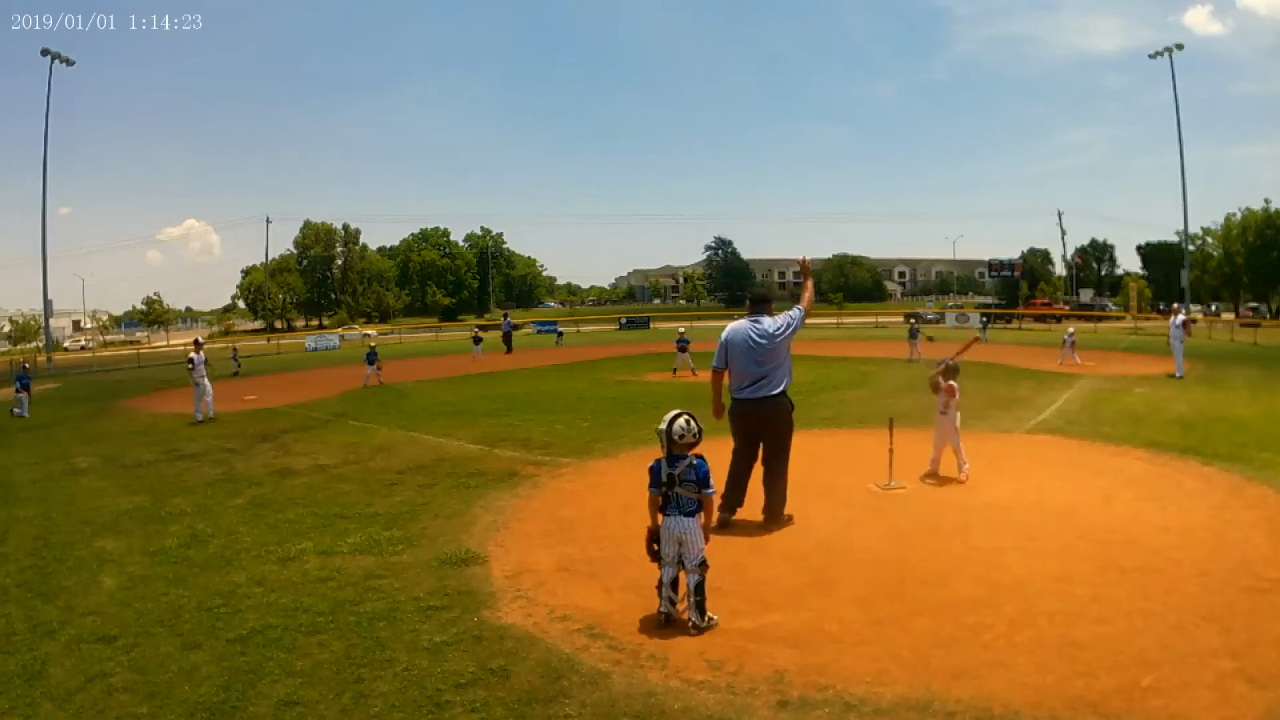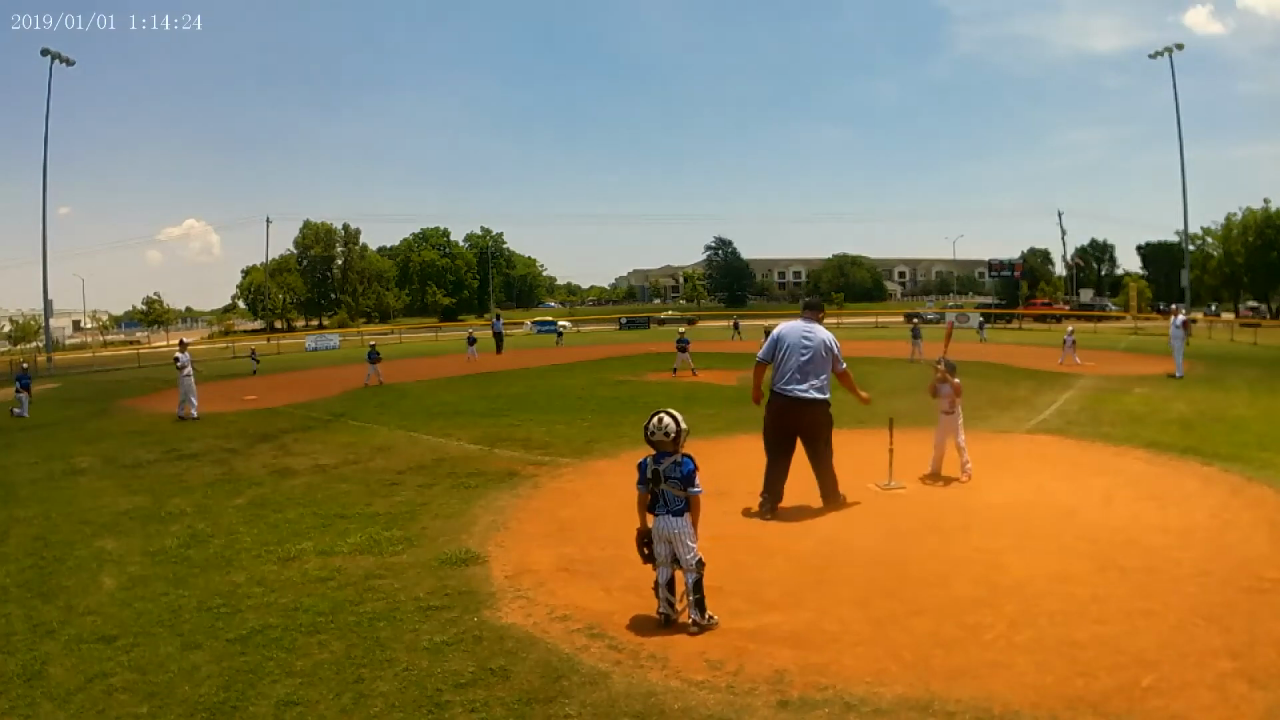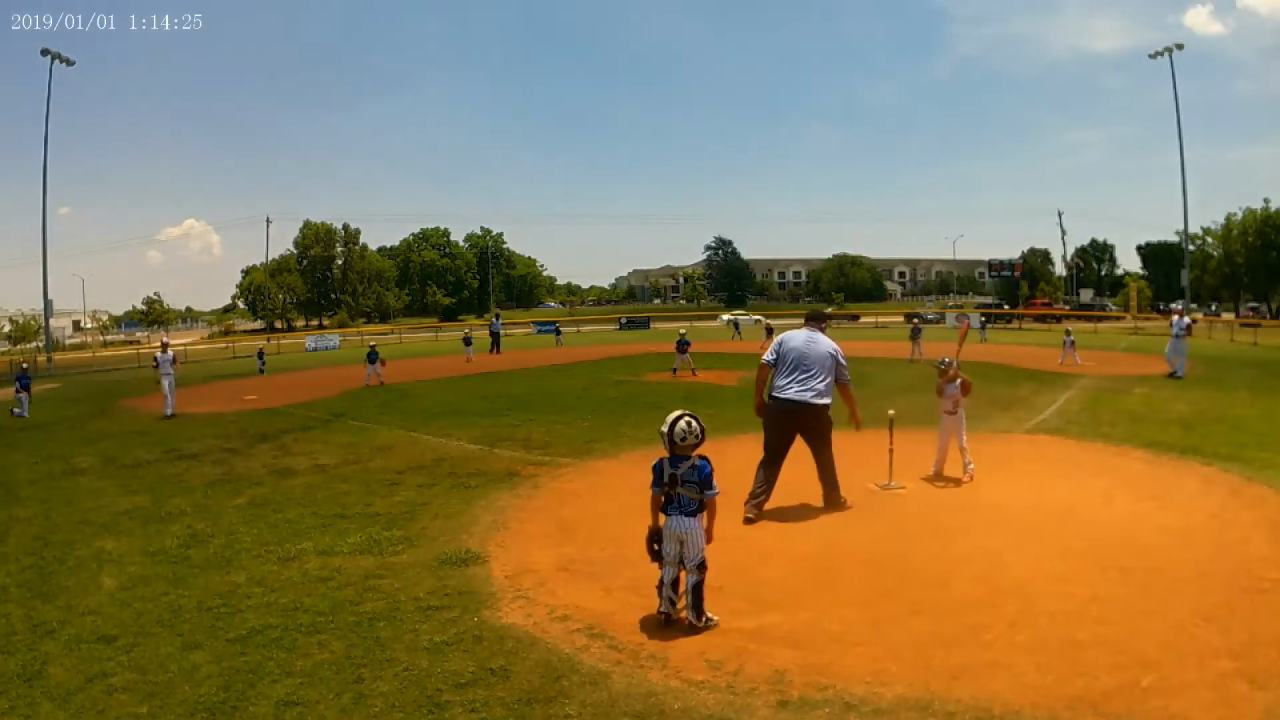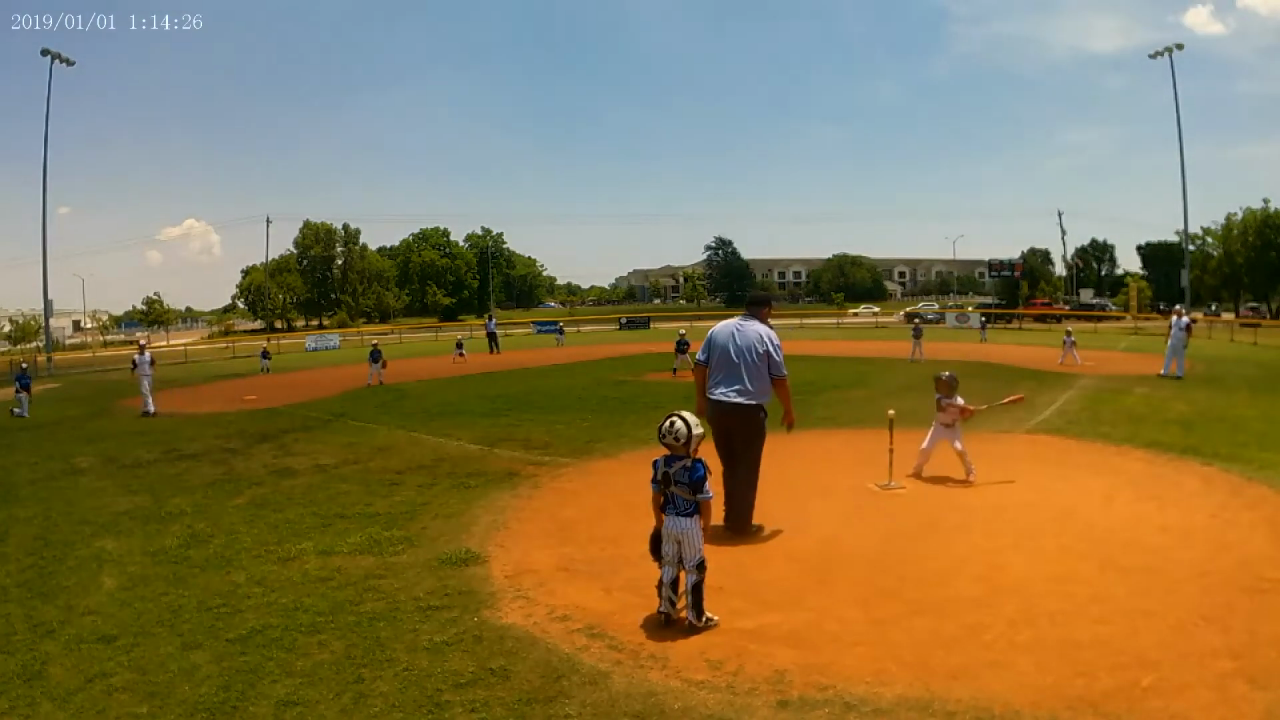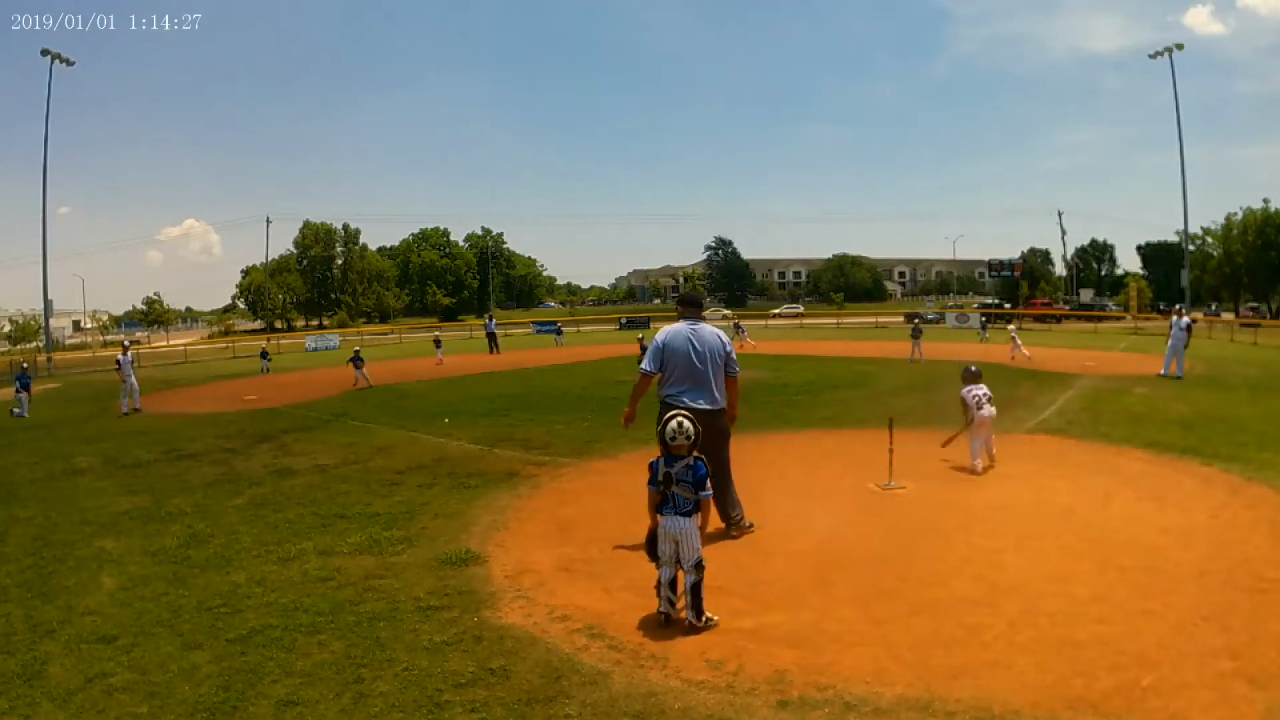
dt=1s
person 1, frame 1
left shoulder: (731, 330)
right shoulder: (779, 326)
left elbow: (717, 370)
right elbow: (806, 305)
left wrist: (716, 400)
right wrist: (807, 276)
left hip: (741, 406)
right hip: (774, 406)
left knee: (741, 460)
right knee: (775, 462)
left ankle: (727, 511)
right ankle: (773, 516)
person 1, frame 2
left shoulder: (782, 329)
right shoulder: (826, 337)
left elbow: (761, 362)
right elbow: (841, 373)
left wrist: (756, 389)
right wrist: (859, 394)
left hip: (781, 401)
right hip: (814, 404)
left knee: (777, 455)
right knee: (821, 454)
left ankle: (768, 505)
right ankle: (831, 497)
person 1, frame 3
left shoulder: (785, 337)
right shoulder: (832, 347)
left elbow: (764, 368)
right elbow: (843, 385)
left wrist: (759, 398)
right wrist: (854, 413)
left hip: (780, 405)
right hip: (815, 409)
left knee: (772, 457)
right knee: (824, 455)
left ankle: (754, 506)
right ankle: (833, 499)
person 1, frame 4
left shoulder: (719, 329)
right shoulder: (766, 335)
left elbow: (700, 366)
right elbow: (779, 379)
left wrist: (701, 399)
right wrist: (788, 410)
left hip: (716, 407)
right hip: (748, 411)
left knee: (729, 464)
right knee: (746, 469)
left ankle: (731, 516)
right ankle: (740, 524)
person 1, frame 5
left shoulder: (666, 334)
right shoulder: (719, 336)
left elbow: (646, 375)
right elbow: (732, 377)
left wrist: (631, 406)
right wrist: (733, 406)
left hip: (675, 413)
right hip: (712, 413)
right knee: (720, 469)
right ankle: (734, 521)
person 2, frame 1
left shoulder: (658, 466)
right shoulder: (700, 466)
left elbow: (653, 499)
right elbow: (707, 500)
left wrist: (654, 524)
right wrist: (707, 526)
left hip: (668, 523)
right hip: (692, 524)
left knee: (668, 568)
right knee: (695, 571)
left ankle: (666, 613)
right ankle: (698, 619)
person 2, frame 2
left shoulder: (646, 464)
right shoulder: (686, 464)
left elbow: (642, 499)
right elbow: (694, 500)
left wrist: (643, 526)
right wrist: (694, 526)
left hip: (658, 523)
right hip: (681, 523)
left knee: (663, 569)
right knee: (693, 568)
left ankle: (666, 612)
right ankle: (699, 617)
person 2, frame 3
left shoulder: (661, 466)
right shoulder: (703, 466)
left elbow: (655, 499)
right elbow: (711, 502)
left wrist: (654, 524)
right wrist: (709, 528)
left hip: (670, 523)
right hip: (693, 524)
left knee: (669, 567)
right knee: (695, 570)
left ankle: (666, 611)
right ankle: (696, 617)
person 2, frame 4
left shoulder: (660, 465)
right shoulder: (697, 468)
left elbow: (655, 499)
right elbow: (705, 504)
left wrist: (659, 524)
right wrist: (706, 528)
left hip: (669, 523)
right hip: (690, 524)
left knee: (668, 567)
right knee: (694, 570)
left ankle: (666, 611)
right ankle: (696, 617)
person 2, frame 5
left shoulder: (657, 465)
right shoulder: (698, 466)
left elbow: (652, 499)
right elbow: (705, 503)
left wrist: (654, 523)
right wrist: (703, 527)
left hip: (665, 522)
right hip: (688, 524)
left knee: (666, 567)
right knee: (693, 570)
left ankle: (666, 611)
right ankle: (696, 617)
